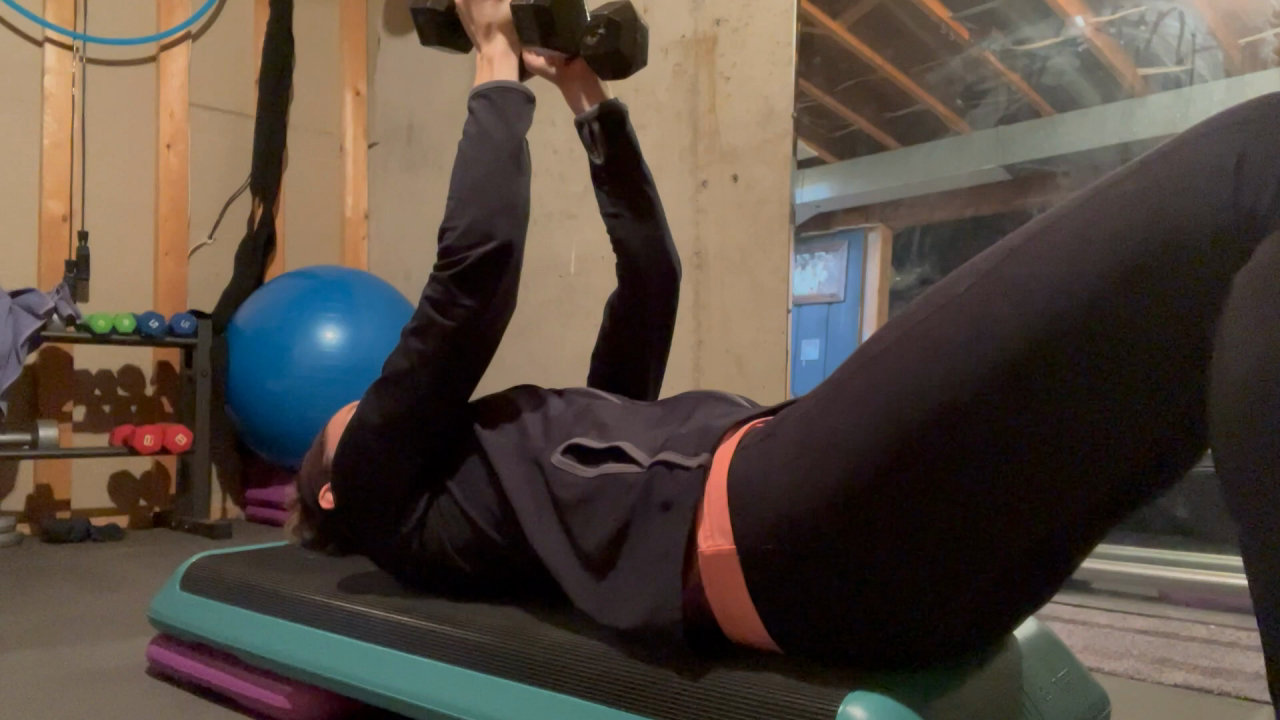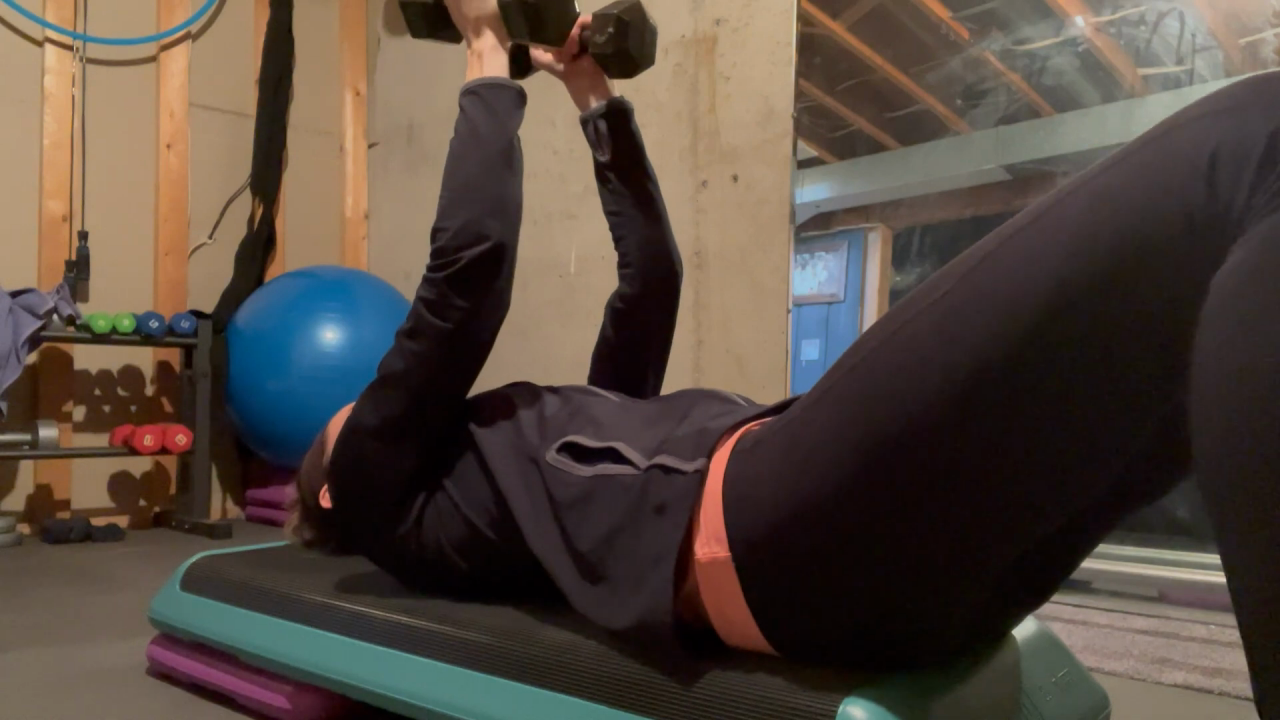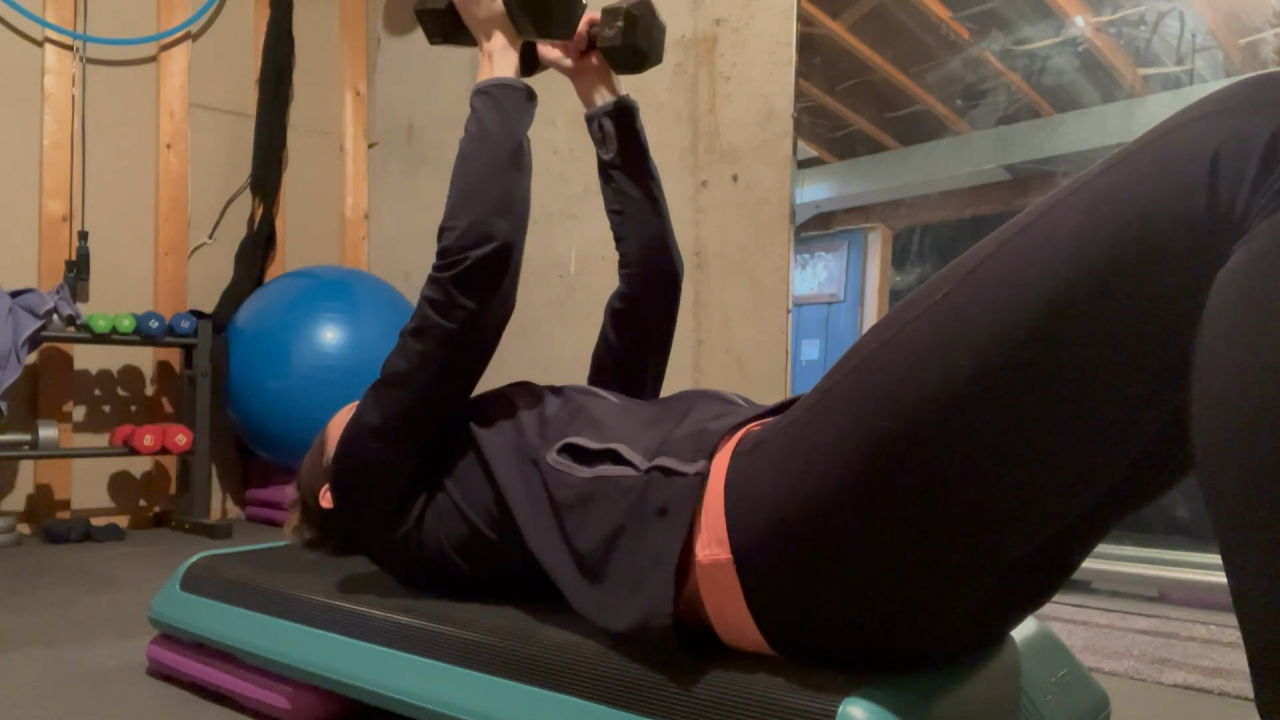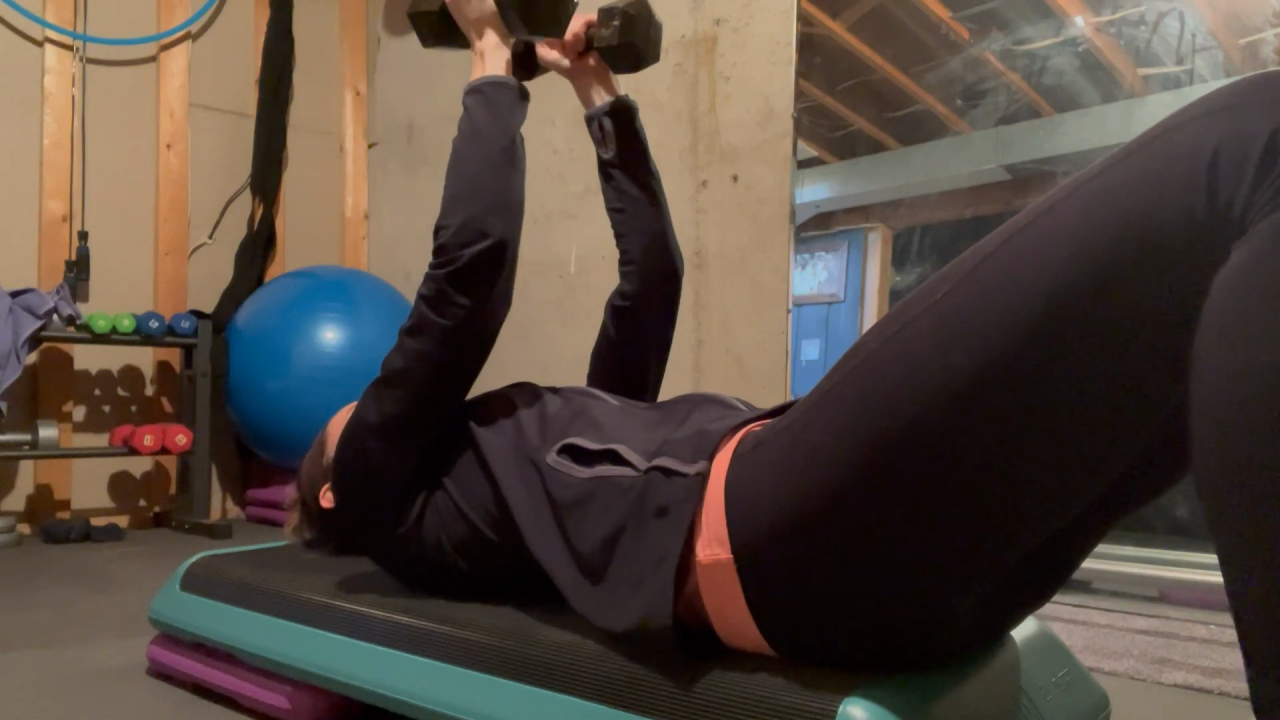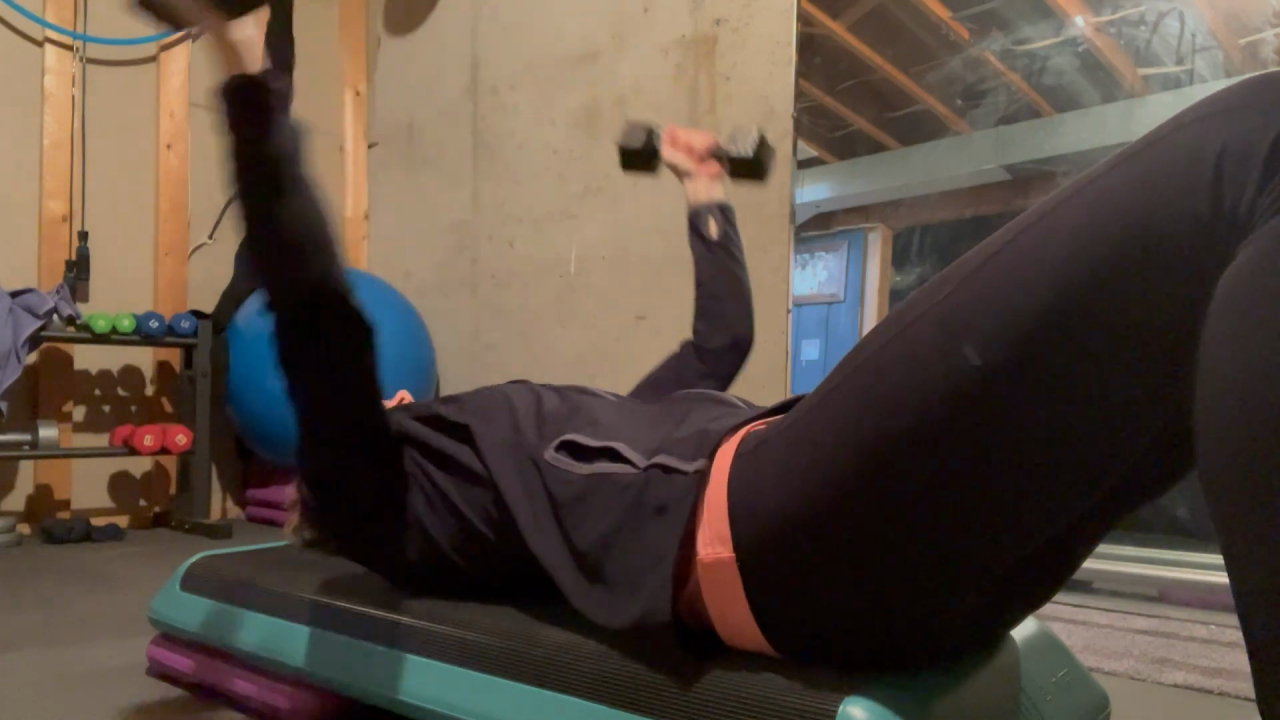
dt=0.5s
person 1, frame 1
left shoulder: (530, 448)
right shoulder: (390, 498)
left elbow: (648, 278)
right elbow: (476, 264)
left wrist: (591, 104)
right hip: (774, 532)
person 1, frame 2
left shoulder: (545, 441)
right shoulder: (387, 498)
left elbow: (649, 276)
right elbow: (469, 258)
left wrist: (596, 100)
right hip: (772, 536)
person 1, frame 3
left shoulder: (544, 440)
right shoulder: (388, 498)
left elbow: (651, 273)
right elbow: (476, 263)
left wrist: (601, 98)
right hip: (769, 533)
person 1, frame 4
left shoulder: (555, 438)
right shoulder: (393, 500)
left elbow: (650, 273)
right elbow: (471, 260)
left wrist: (602, 100)
right hip: (775, 534)
person 1, frame 5
left shoulder: (527, 446)
right shoulder: (394, 509)
left elbow: (718, 341)
right elbow: (317, 315)
left wrist: (704, 198)
left hip: (839, 501)
right hip: (766, 528)
